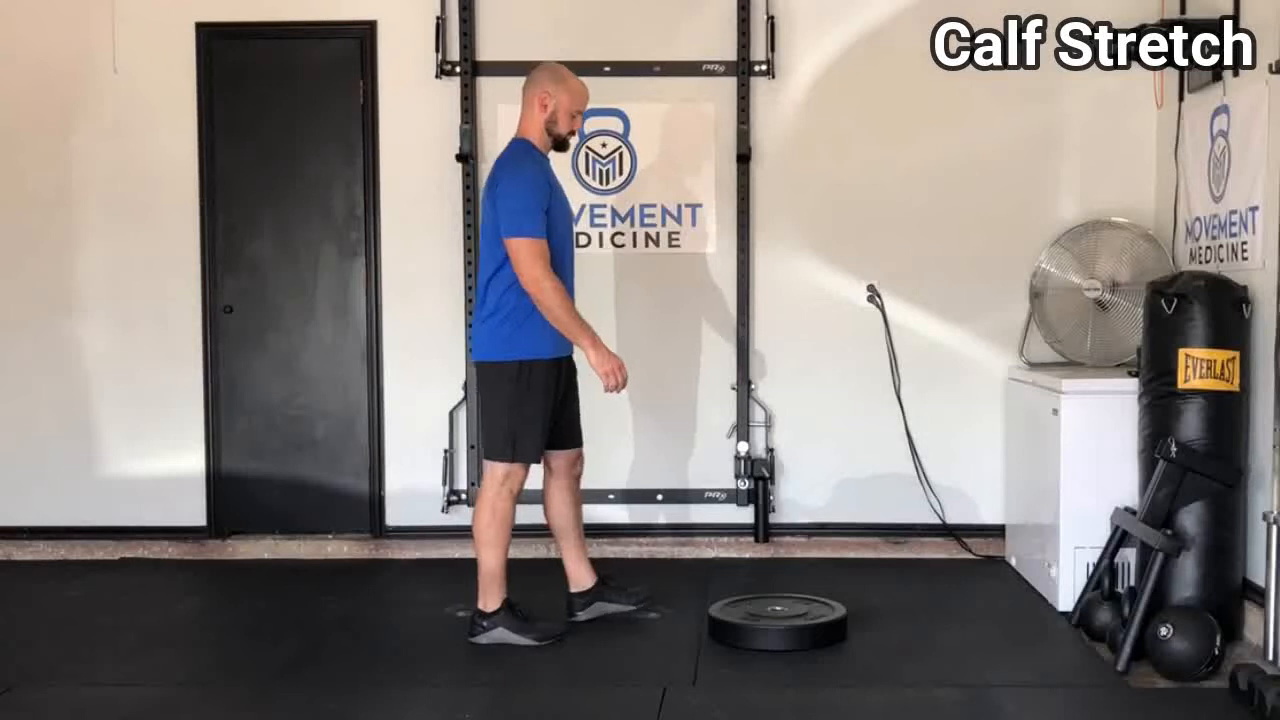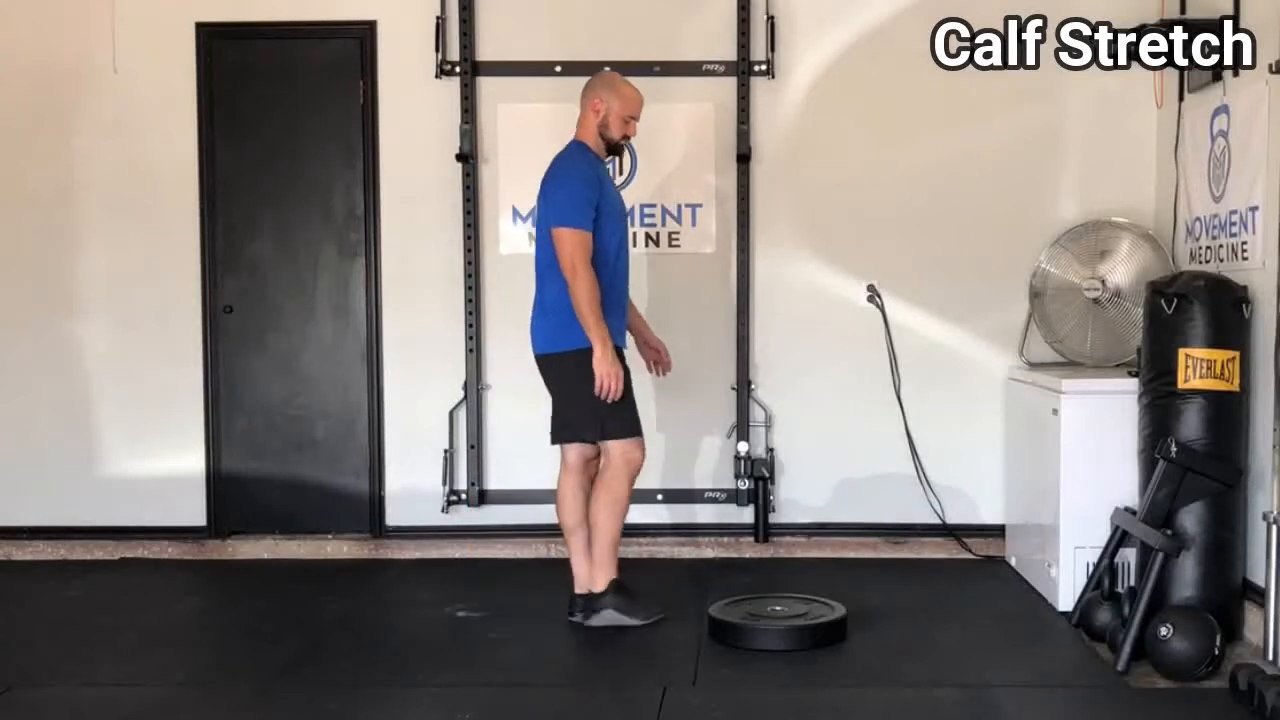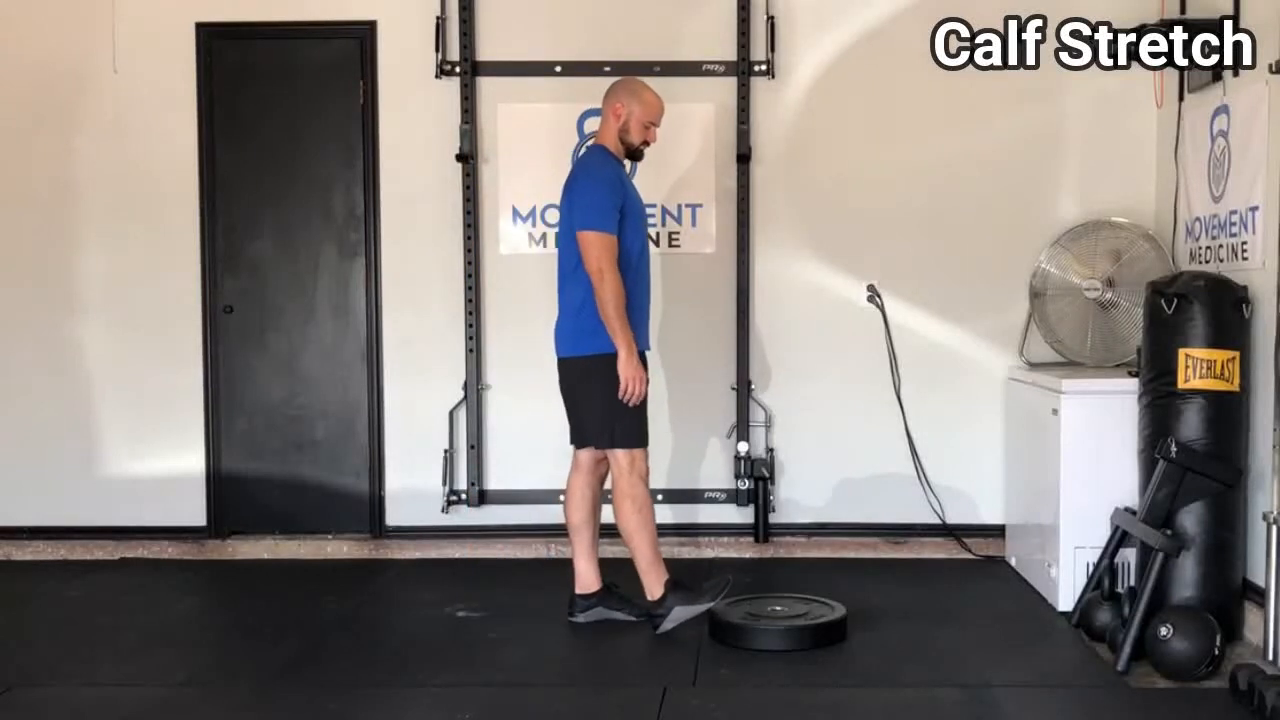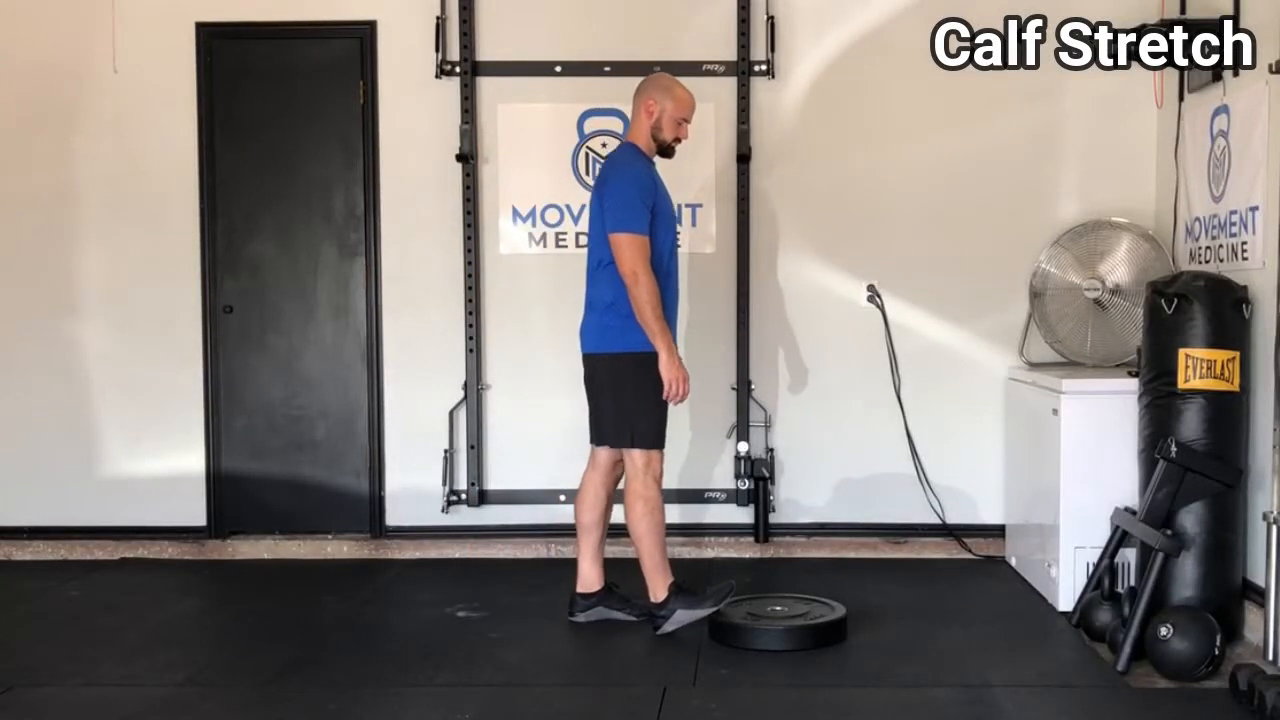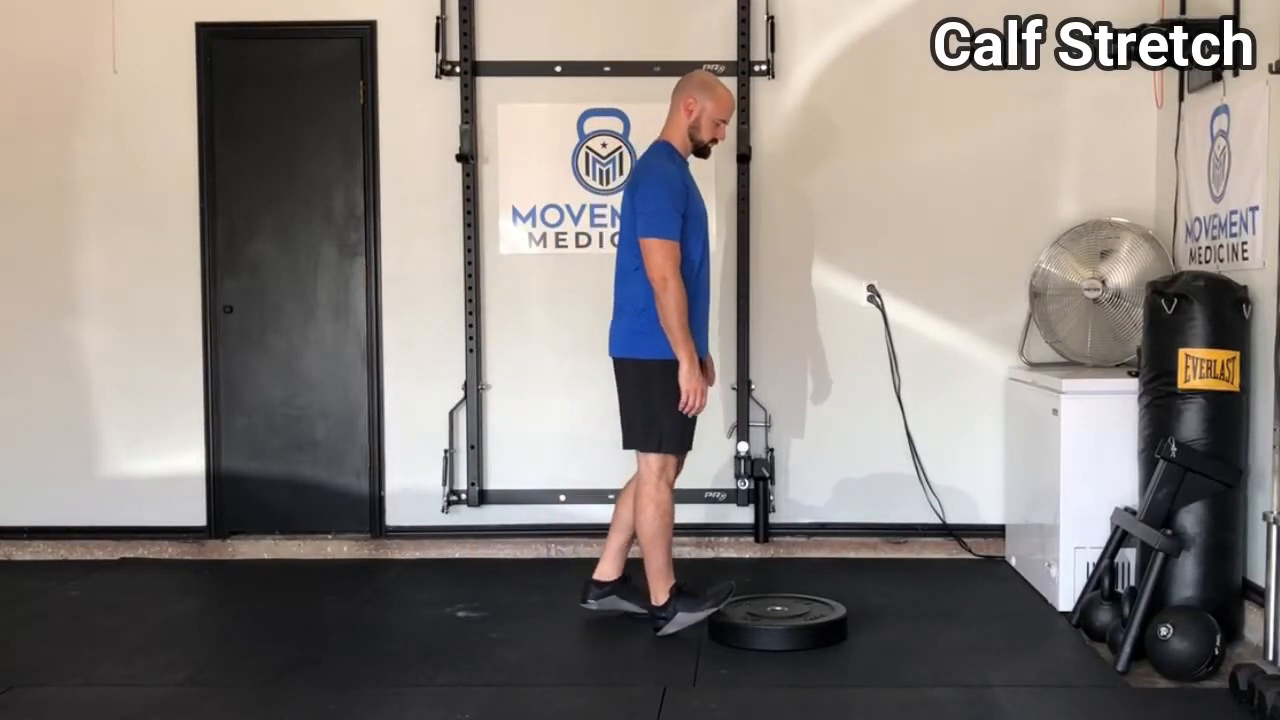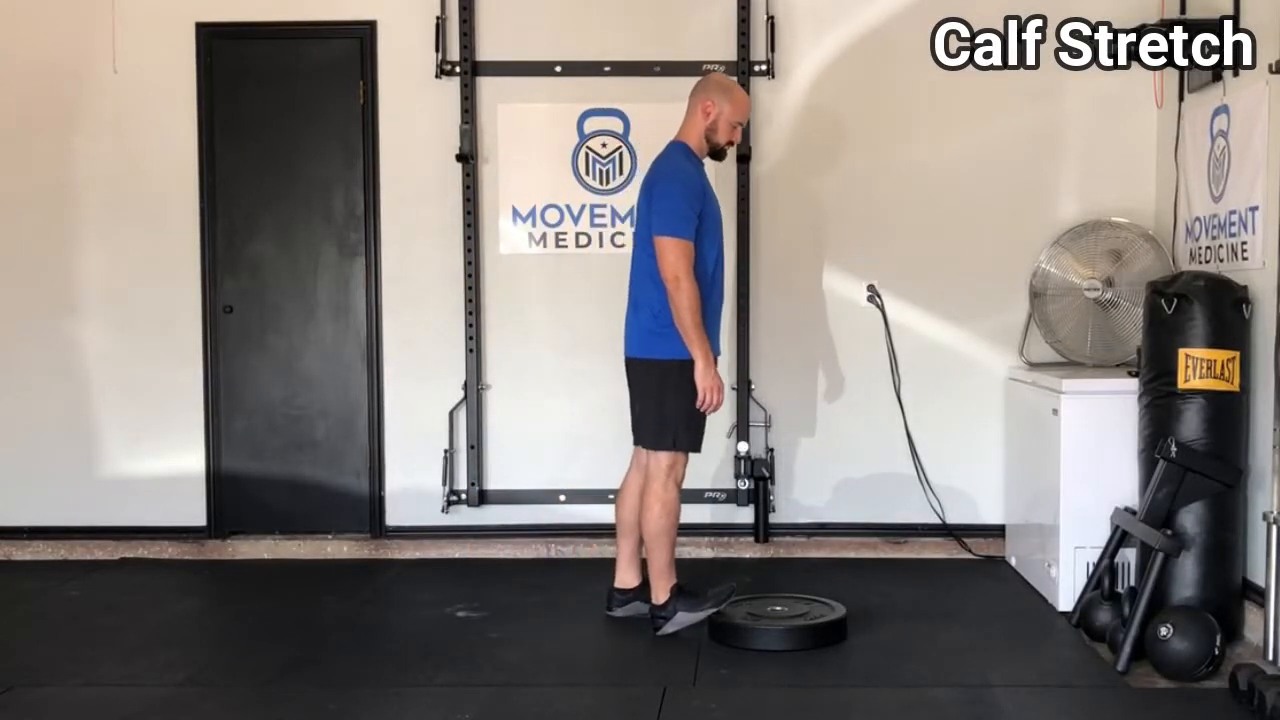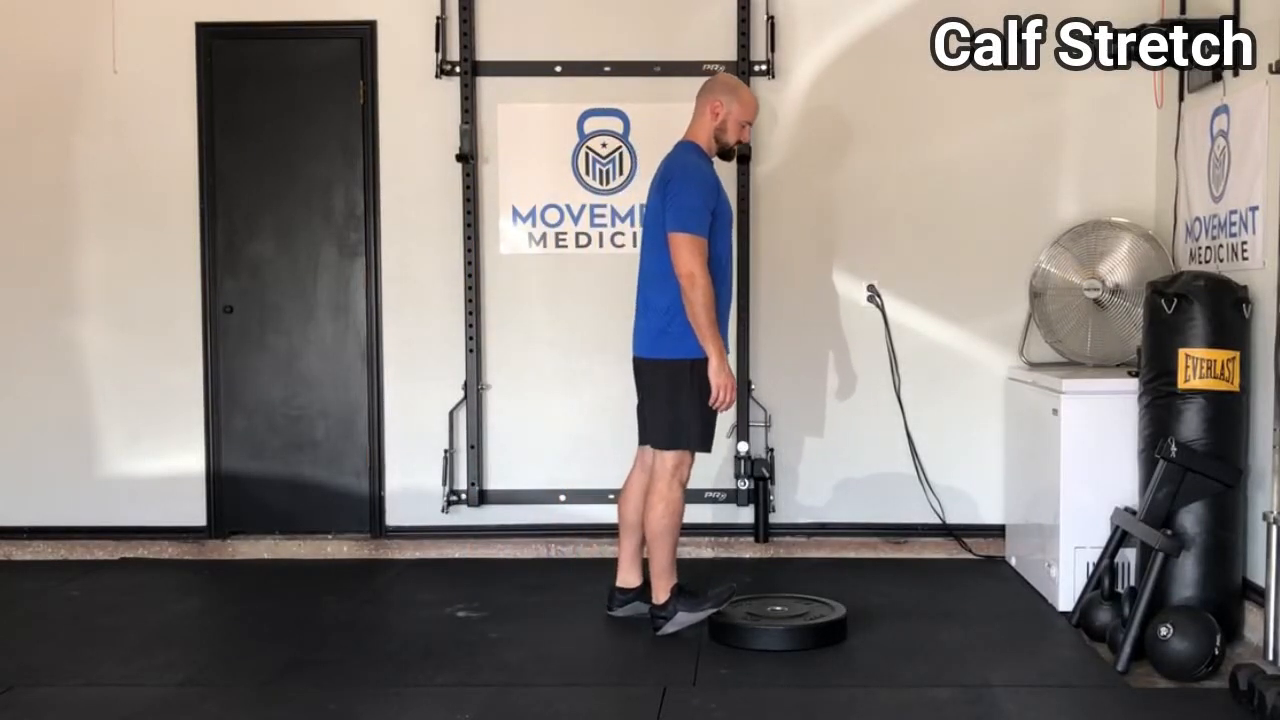
dt=0.5s
person 1, frame 1
left shoulder: (533, 168)
right shoulder: (521, 172)
right elbow: (534, 276)
right wrist: (593, 345)
left hip: (543, 351)
right hip: (517, 353)
left knee: (566, 464)
right knee: (506, 476)
left ankle: (584, 588)
right ankle: (491, 612)
person 1, frame 2
left shoulder: (593, 172)
right shoulder: (575, 172)
right elbow: (576, 268)
left wrist: (642, 334)
right wrist: (604, 347)
left hip: (581, 342)
right hip: (578, 344)
left knee: (584, 459)
right knee: (624, 454)
left ankle: (591, 586)
right ankle: (600, 588)
person 1, frame 3
left shoulder: (606, 173)
right shoulder: (598, 174)
right elbow: (601, 270)
left wrist: (623, 348)
right wrist: (627, 351)
left hip: (594, 348)
right hip: (602, 349)
left knee: (590, 462)
right knee: (629, 467)
left ankle: (588, 591)
right ankle: (661, 595)
person 1, frame 4
left shoulder: (633, 172)
right shoulder: (628, 174)
right elbow: (635, 272)
left wrist: (661, 349)
right wrist: (666, 351)
left hip: (617, 346)
right hip: (627, 348)
left knee: (606, 463)
right knee: (643, 468)
left ankle: (589, 590)
right ankle: (665, 598)
person 1, frame 5
left shoulder: (669, 171)
right shoulder: (661, 175)
right elbow: (664, 278)
left wrist: (696, 351)
right wrist: (688, 360)
left hip: (653, 349)
right hip: (656, 352)
left knee: (658, 468)
right knee: (659, 471)
left ankle: (608, 578)
right ankle: (665, 601)
person 1, frame 6
left shoulder: (679, 170)
right shoulder: (679, 175)
right elbow: (677, 276)
left wrist: (698, 354)
right wrist: (703, 359)
left hip: (656, 348)
right hip: (670, 352)
left knee: (646, 465)
right knee: (665, 470)
left ankle: (627, 586)
right ankle: (665, 600)
person 1, frame 7
left shoulder: (682, 167)
right shoulder: (692, 173)
right elbow: (691, 273)
left wrist: (706, 352)
right wrist: (717, 356)
left hip: (661, 345)
right hip: (680, 350)
left knee: (650, 463)
right knee: (671, 470)
left ankle: (628, 586)
right ankle: (665, 600)
